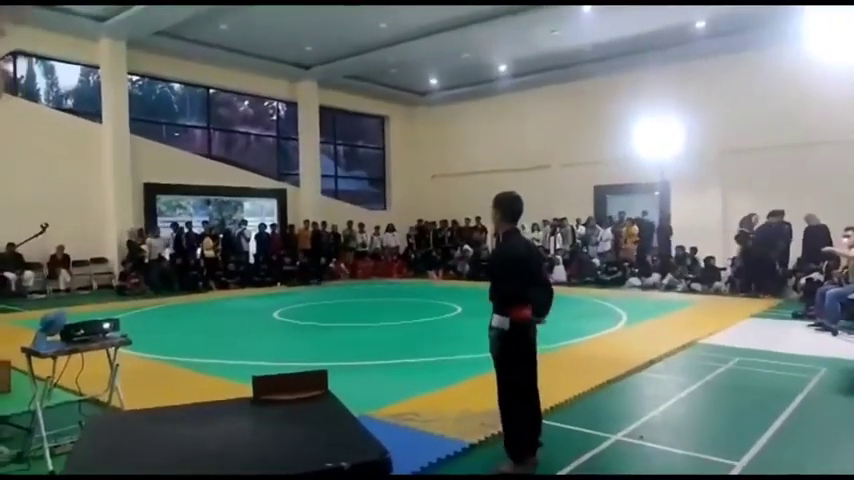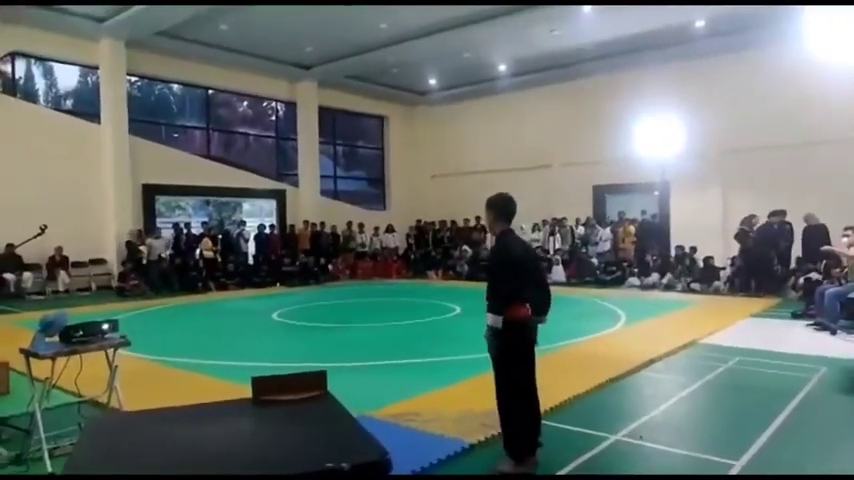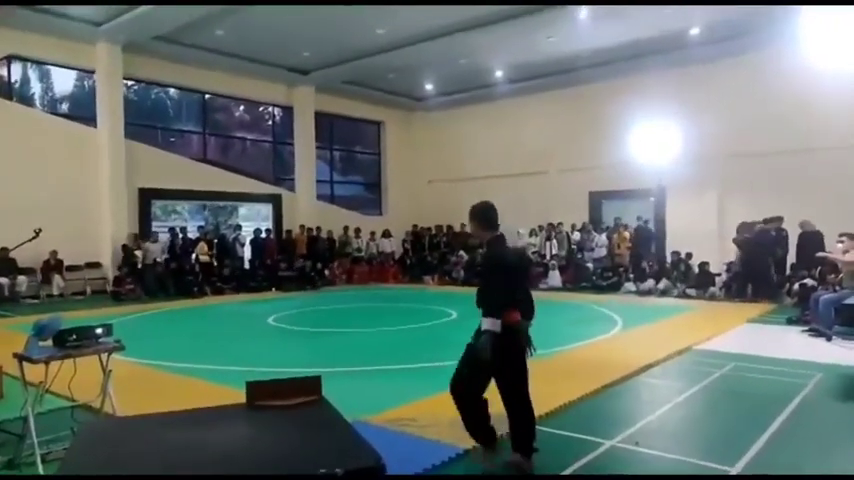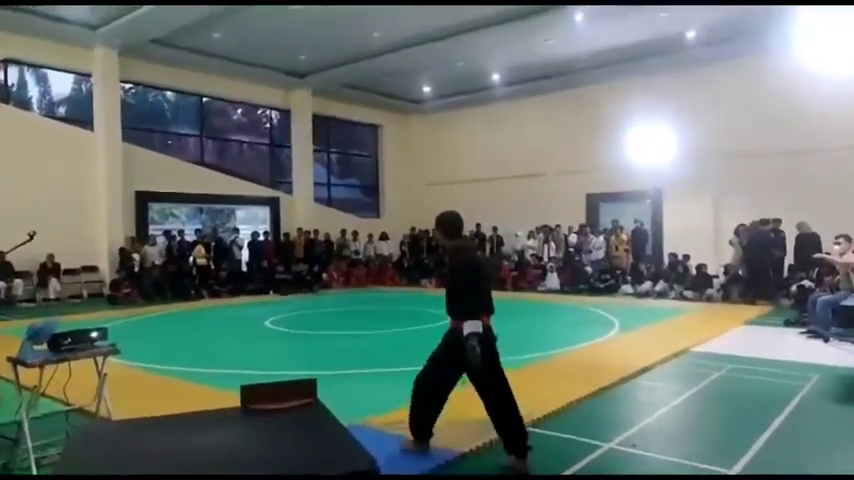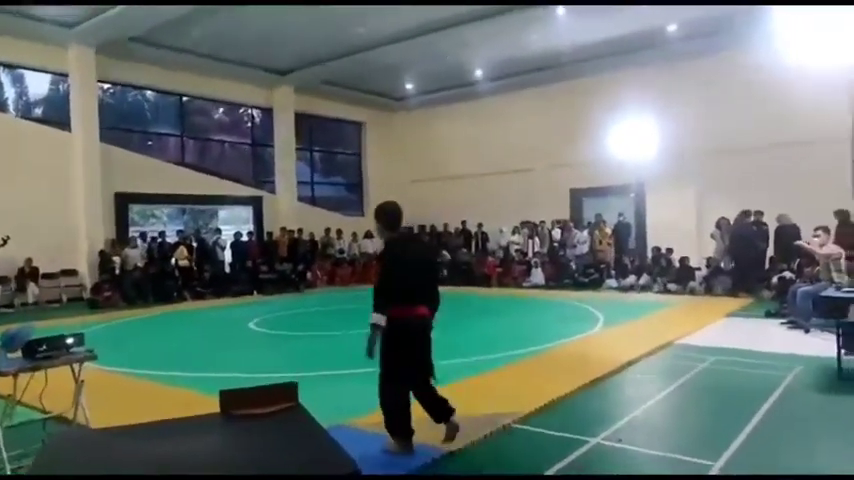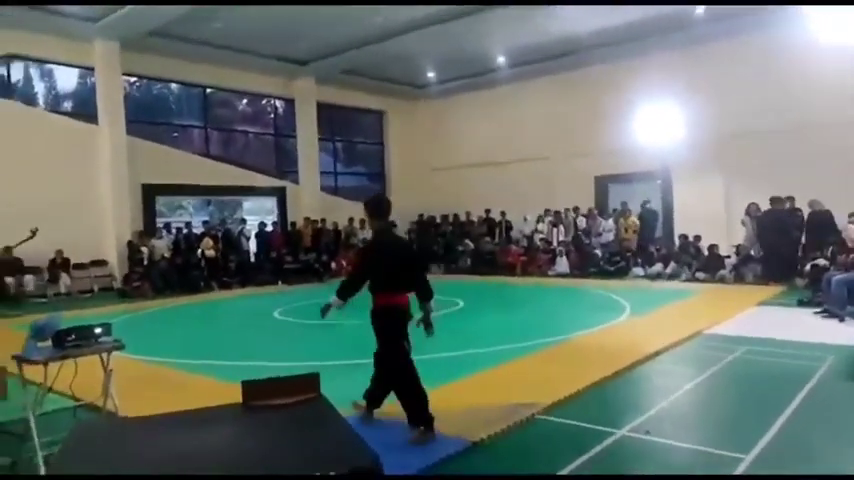
dt=0.3s
person 1, frame 1
left shoulder: (504, 251)
right shoulder: (528, 248)
left elbow: (503, 296)
right elbow: (545, 289)
left wrist: (496, 331)
left hip: (510, 328)
right hip: (526, 325)
left knee: (511, 393)
right knee: (526, 389)
left ankle: (520, 458)
right ankle: (529, 450)
person 1, frame 2
left shoulder: (500, 250)
right shoulder: (524, 248)
left elbow: (498, 295)
right elbow: (542, 288)
left wrist: (492, 329)
right wrist: (536, 319)
left hip: (508, 326)
right hip: (524, 324)
left knee: (510, 392)
right knee: (525, 388)
left ankle: (520, 458)
right ankle: (529, 450)
person 1, frame 3
left shoulder: (492, 255)
right shoulder: (512, 253)
left elbow: (494, 299)
right elbow: (522, 293)
left wrist: (485, 336)
right wrist: (524, 327)
left hip: (495, 329)
right hip: (515, 329)
left knee: (464, 385)
right knee: (515, 392)
left ankle: (488, 443)
right ankle: (524, 454)
person 1, frame 4
left shoulder: (460, 262)
right shoulder: (471, 258)
left elbow: (469, 302)
left wrist: (471, 338)
left hip: (465, 334)
right hip: (481, 332)
left knee: (427, 384)
right knee: (498, 394)
left ankle: (420, 439)
right ankle: (519, 454)
person 1, frame 5
left shoulder: (389, 255)
right shoulder: (419, 248)
left elbow: (383, 293)
right elbow: (431, 287)
left wrist: (375, 328)
right wrist: (428, 316)
left hip: (398, 323)
right hip: (421, 320)
left knee: (393, 383)
right knee: (419, 378)
left ankle: (402, 439)
right ankle: (446, 418)
person 1, frame 6
left shoulder: (373, 247)
right shoulder: (402, 245)
left elbow: (355, 278)
right elbow: (420, 280)
left wrist: (333, 303)
right wrist: (426, 312)
left hip: (385, 310)
right hip: (402, 308)
left knee: (400, 366)
right knee: (386, 359)
left ankle: (424, 424)
right ankle: (370, 405)
